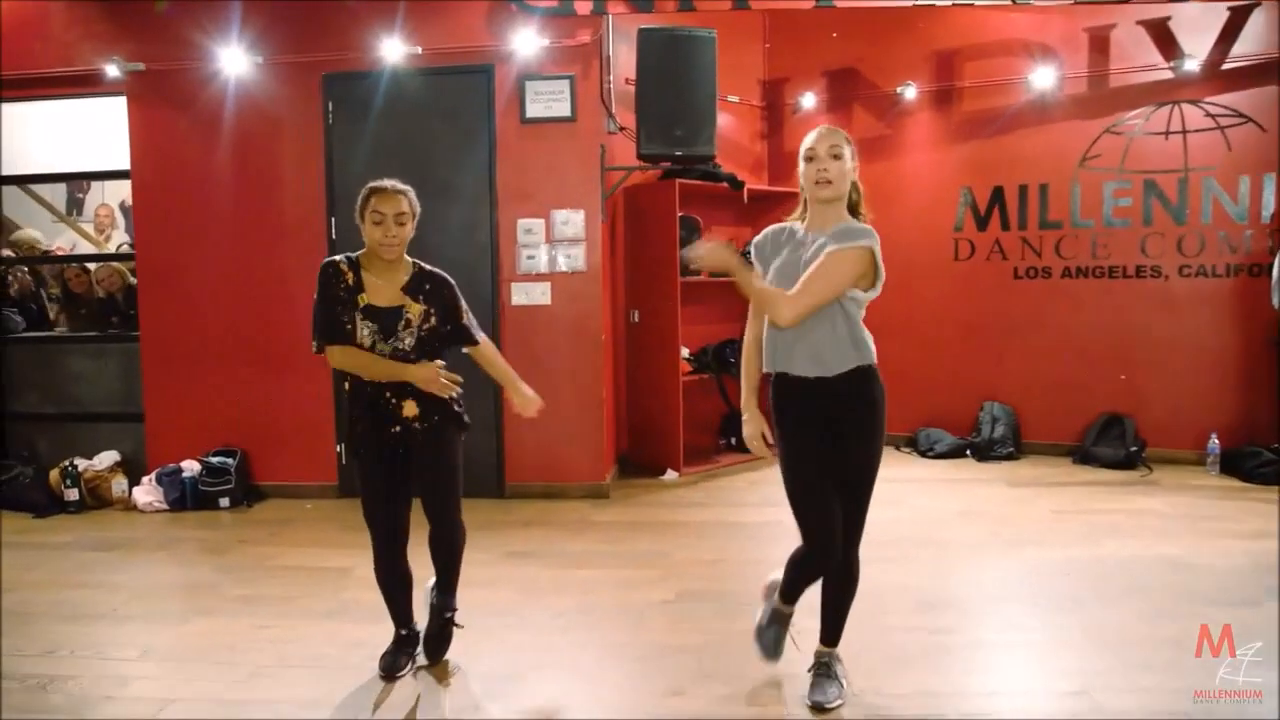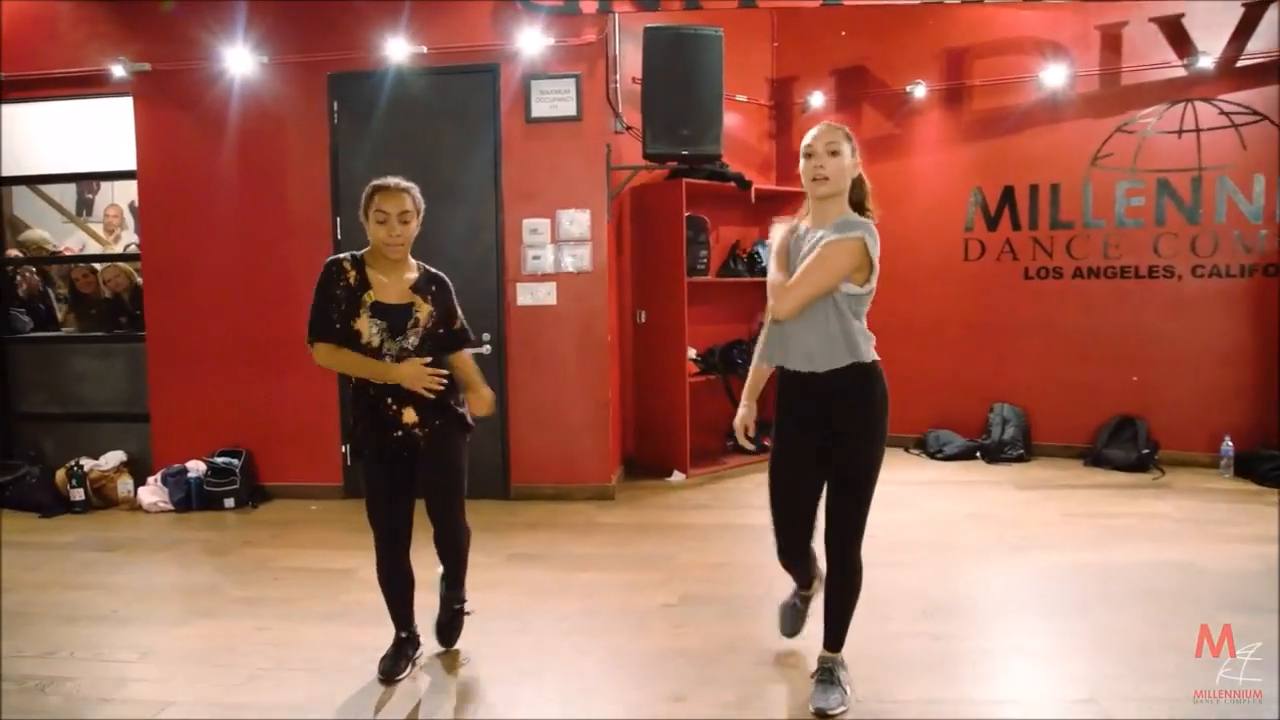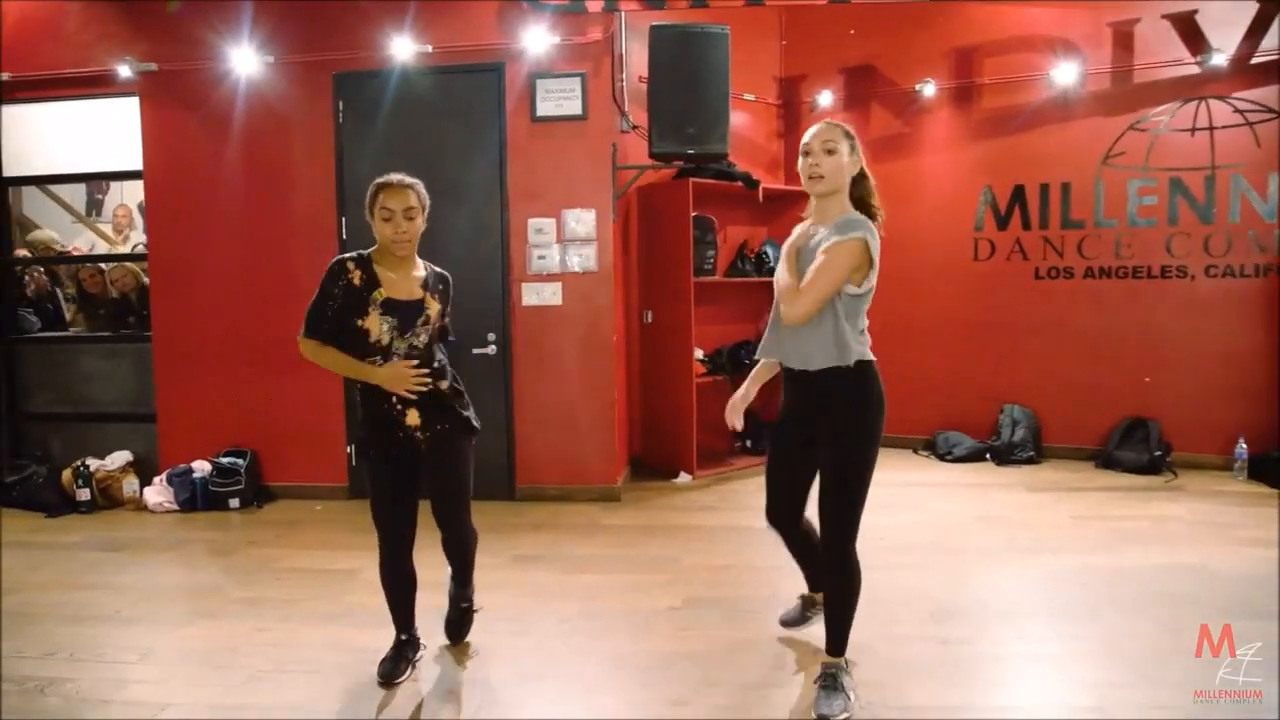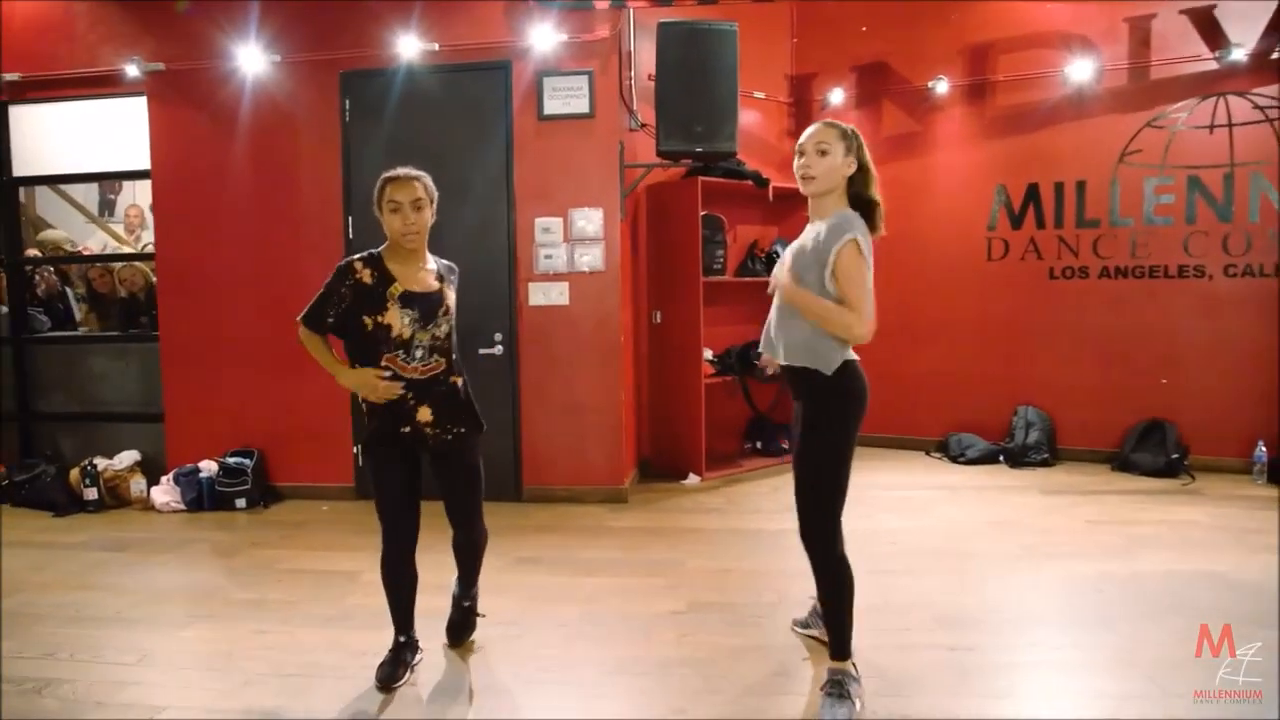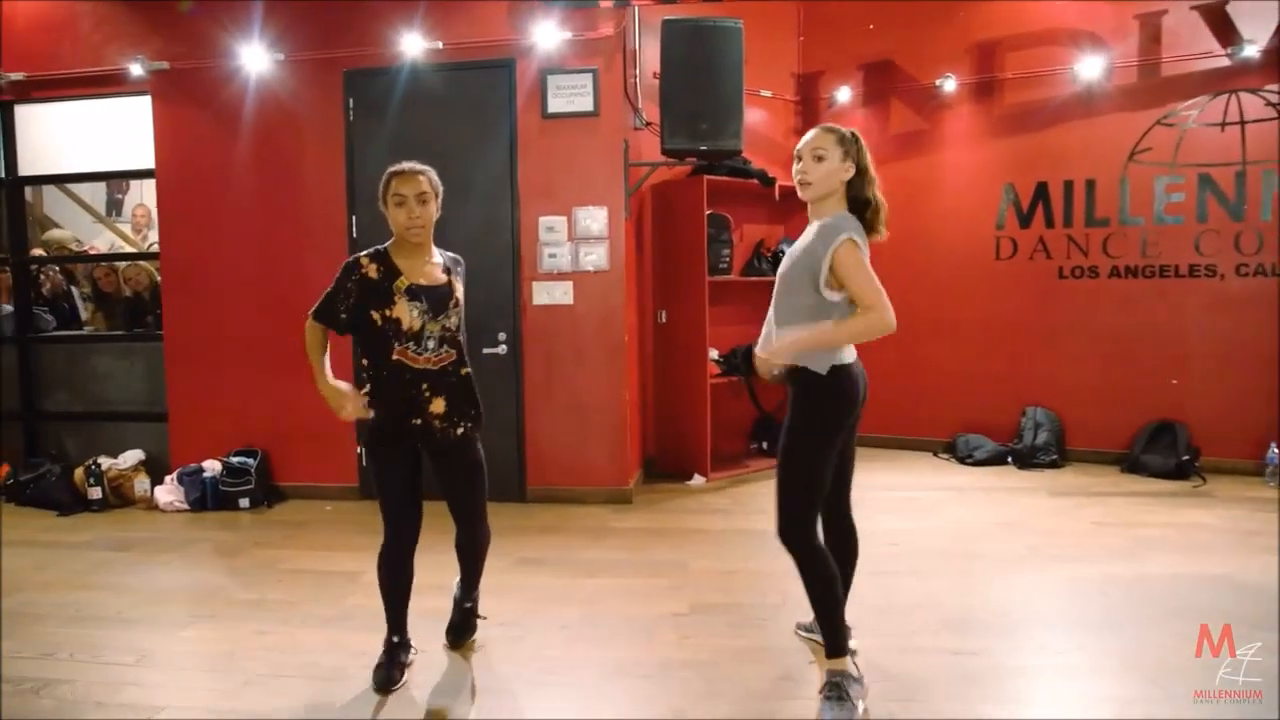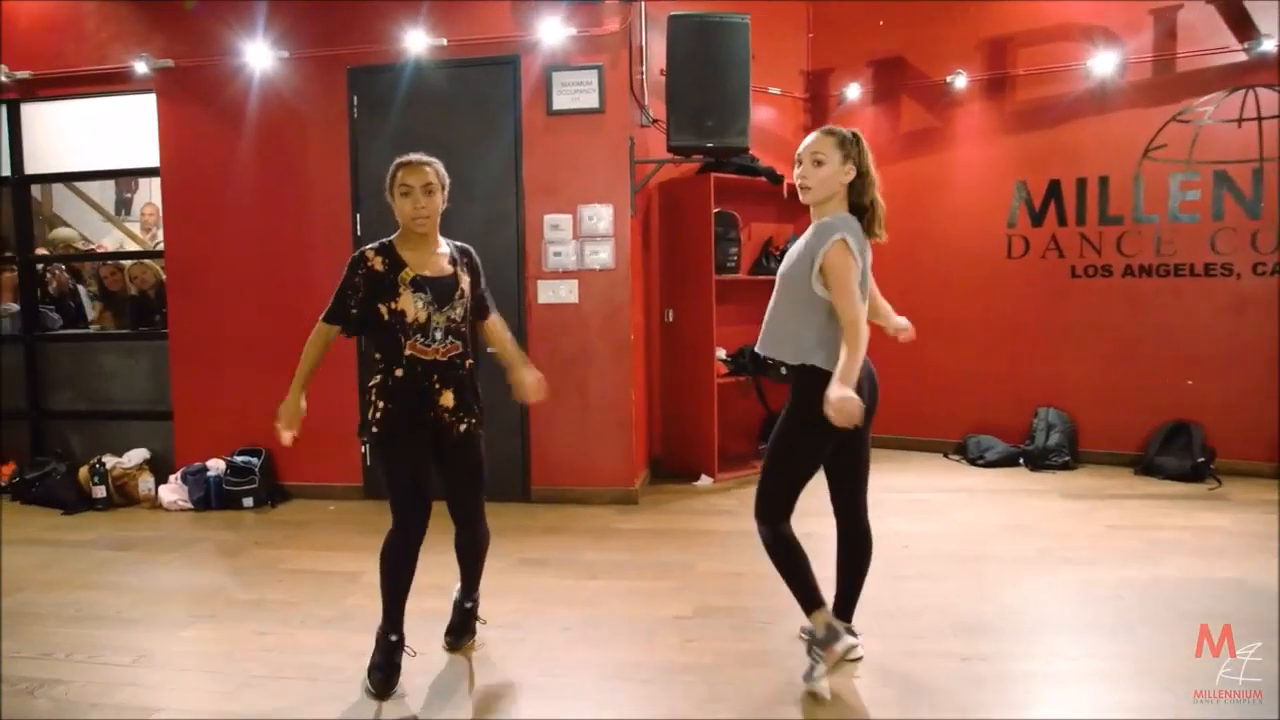
dt=0.1s
person 1, frame 1
left shoulder: (859, 242)
right shoulder: (773, 241)
left elbow: (787, 310)
right elbow: (757, 330)
left wrist: (733, 265)
right wrist: (748, 405)
left hip: (854, 396)
right hip: (794, 398)
left knee: (845, 541)
right knee: (822, 538)
left ankle: (828, 656)
right ankle: (781, 599)
person 1, frame 2
left shoulder: (853, 236)
right shoulder: (798, 235)
left elbow: (785, 302)
left wrist: (778, 246)
right wrist: (749, 391)
left hip: (852, 392)
right hip: (796, 394)
left knee: (844, 535)
right knee: (790, 529)
left ankle: (832, 661)
right ankle: (806, 584)
person 1, frame 3
left shoulder: (854, 235)
right shoulder: (805, 233)
left elbow: (797, 308)
left wrist: (789, 250)
right wrist: (750, 383)
left hip: (848, 391)
right hip: (800, 390)
left knee: (840, 534)
right knee: (781, 511)
left ankle: (835, 666)
right ankle: (818, 592)
person 1, frame 4
left shoulder: (844, 235)
right shoulder: (817, 231)
left elbow: (856, 325)
left wrist: (786, 286)
left hip: (831, 390)
right hip: (818, 386)
left knee: (818, 525)
right knee: (819, 514)
left ankle: (843, 668)
right ankle: (830, 614)
person 1, frame 5
left shoulder: (840, 236)
right shoulder: (820, 232)
left elbow: (881, 318)
left wrist: (795, 341)
left hip: (823, 391)
right hip: (824, 386)
left knee: (795, 526)
right knee: (833, 511)
left ankle: (842, 668)
right ankle: (832, 619)
person 1, frame 6
left shoulder: (828, 238)
right shoulder: (851, 233)
left elbow: (856, 318)
right elbow: (879, 312)
left wrist: (841, 383)
right wrist: (898, 323)
left hip: (818, 388)
right hip: (850, 386)
left knee: (770, 512)
right knee: (851, 509)
left ankle: (825, 624)
right ankle: (841, 623)
person 2, frame 1
left shoulder: (434, 285)
right shoulder: (335, 275)
left elbow: (473, 340)
right elbow: (334, 354)
left wrist: (515, 387)
right wrist: (410, 373)
left hip: (434, 418)
right hip: (373, 423)
left knee: (444, 515)
right knee: (386, 536)
left ankle: (444, 602)
right ankle: (405, 631)
person 2, frame 2
left shoulder: (437, 284)
right shoulder: (340, 273)
right elbow: (321, 349)
left wrist: (476, 387)
right wrist: (397, 373)
left hip: (440, 421)
right hip: (377, 427)
left knee: (449, 521)
right knee: (390, 540)
left ankle: (453, 588)
right ankle: (406, 637)
person 2, frame 3
left shoulder: (439, 282)
right shoulder: (346, 274)
right elbow: (311, 344)
right wrist: (377, 374)
left hip: (443, 421)
right hip: (381, 428)
left knee: (457, 525)
right knee: (394, 541)
left ankle: (462, 588)
right ankle: (405, 638)
person 2, frame 4
left shoulder: (447, 274)
right shoulder: (357, 273)
right elbow: (308, 332)
right wrist: (350, 376)
left hip: (452, 418)
right hip: (388, 426)
left knee: (469, 523)
right knee: (399, 537)
left ankle: (465, 594)
right ankle: (404, 641)
person 2, frame 5
left shoulder: (454, 266)
right shoulder: (364, 270)
right elbow: (317, 324)
right wrist: (326, 381)
left hip: (455, 414)
right hip: (391, 420)
left knee: (473, 522)
right knee: (400, 534)
left ankle: (467, 597)
right ankle: (396, 642)
person 2, frame 6
left shoulder: (464, 259)
right shoulder: (371, 262)
left elbow: (483, 317)
right elbow: (329, 326)
left wrist: (518, 366)
right wrist: (296, 391)
left hip: (460, 409)
right hip: (398, 412)
left knee: (470, 518)
right knee: (407, 523)
left ankle: (467, 602)
right ankle: (390, 638)
